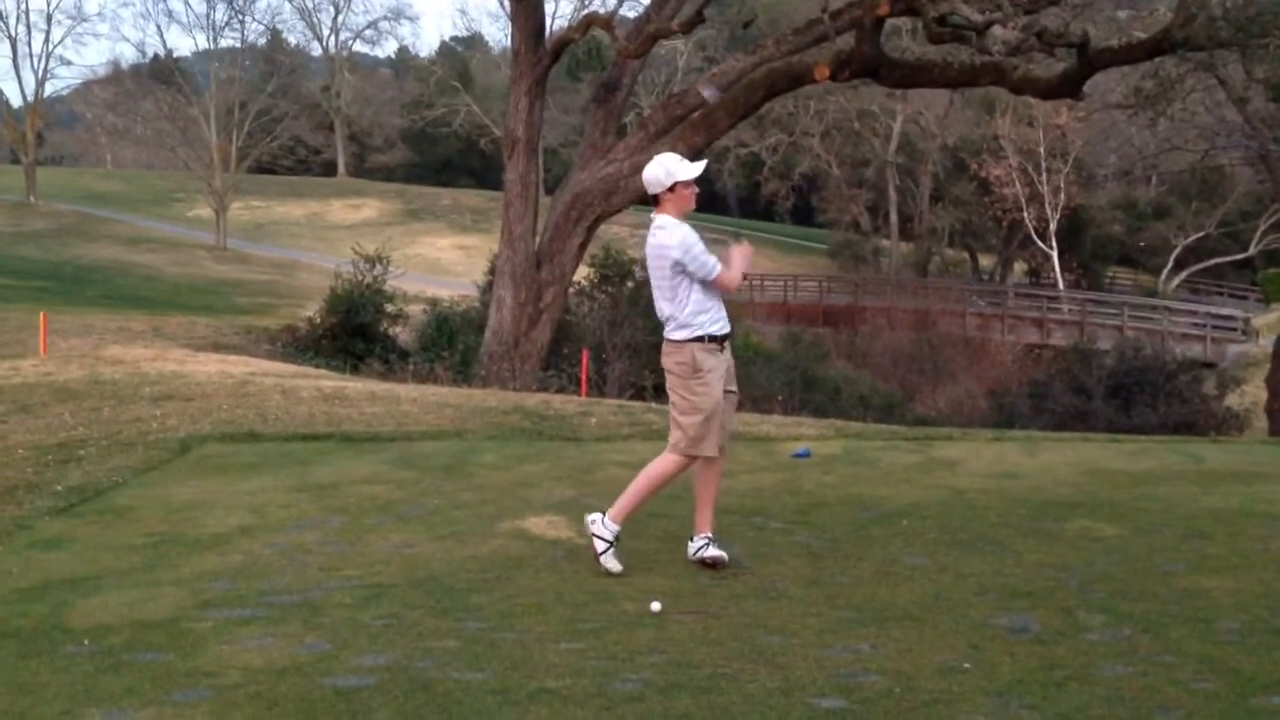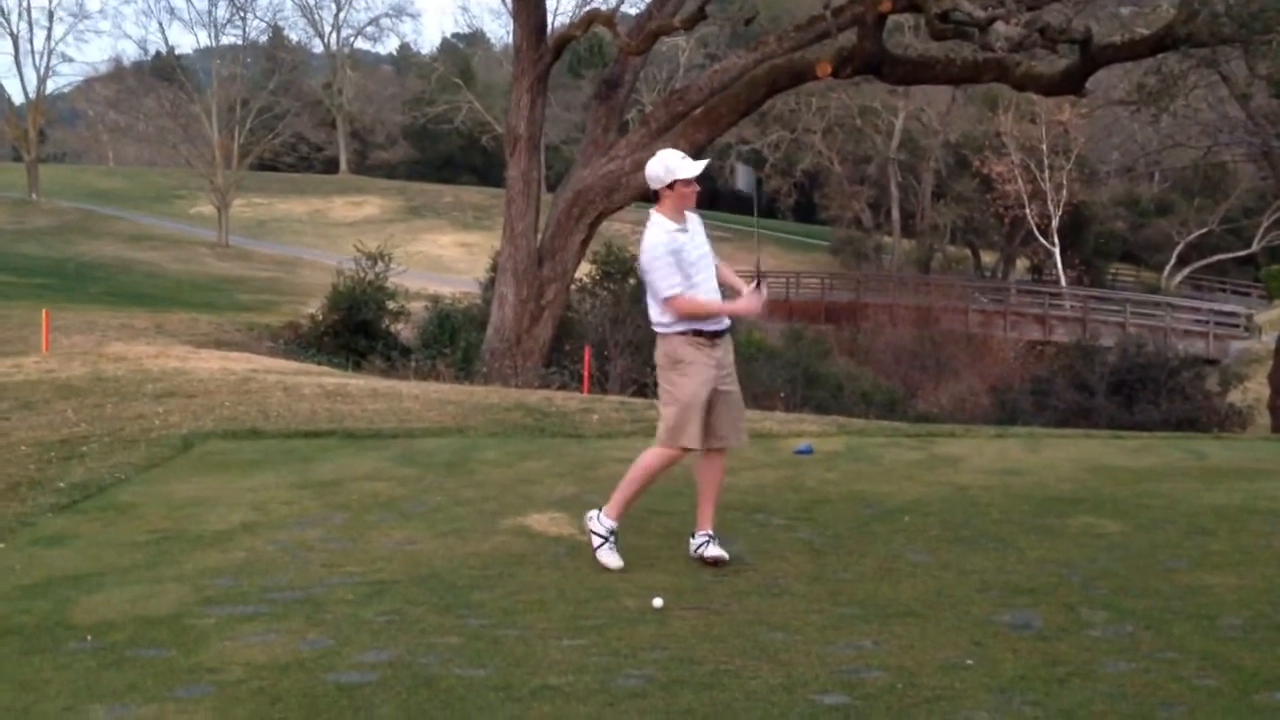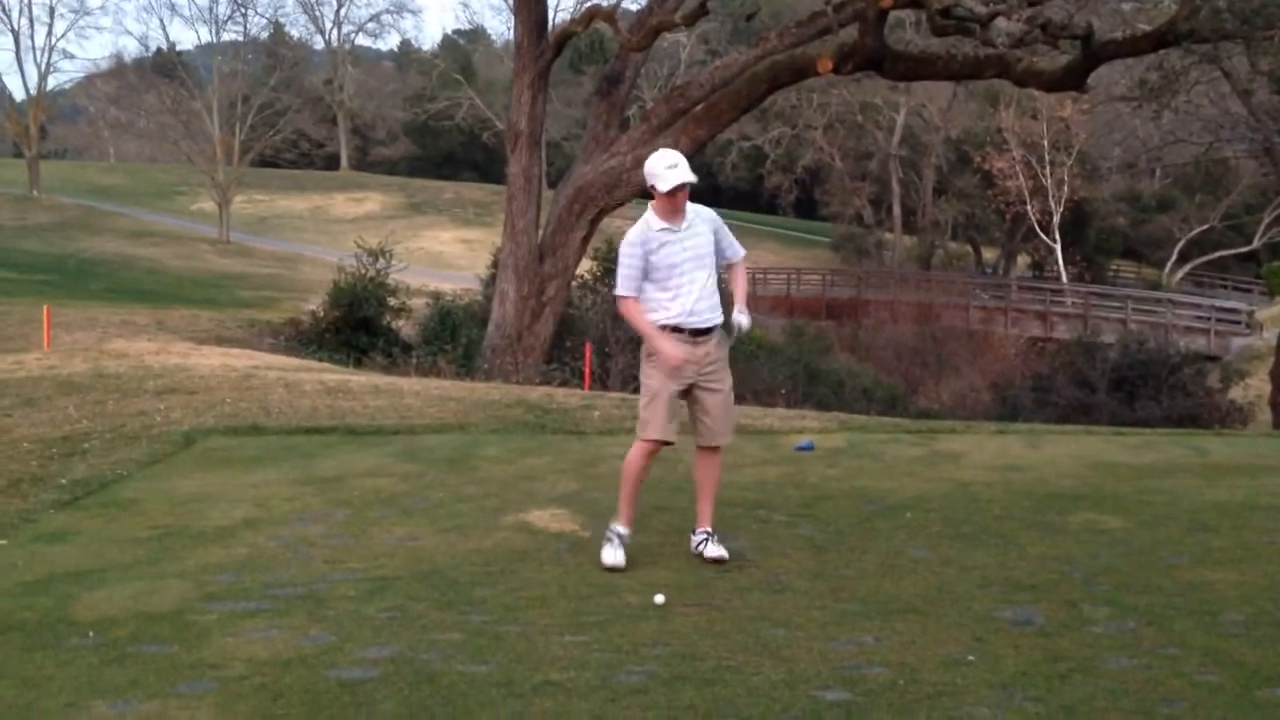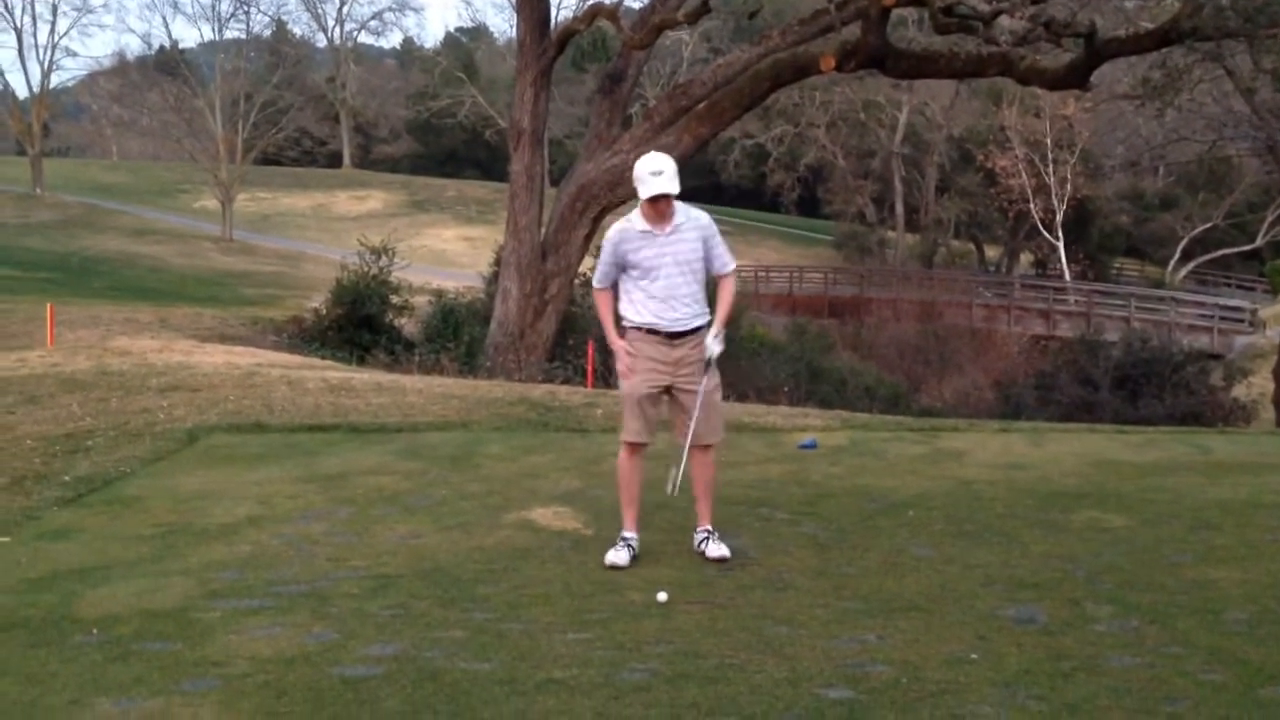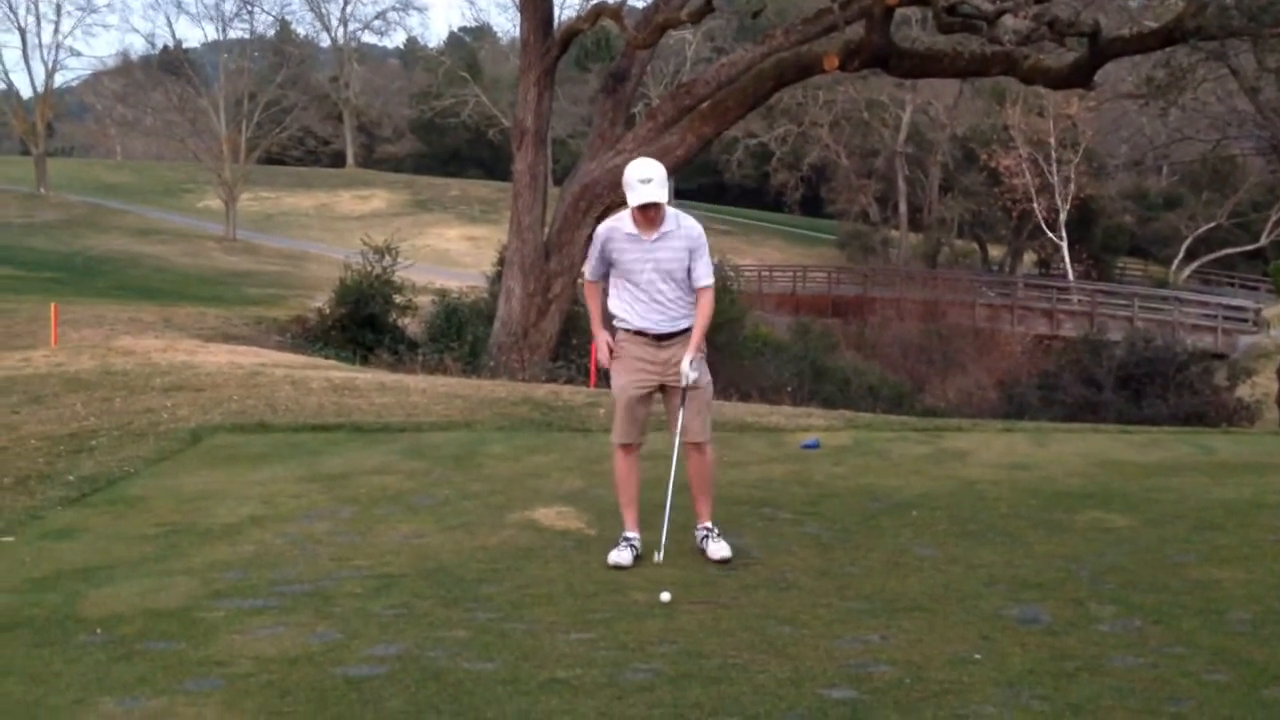
dt=0.2s
person 1, frame 1
left shoulder: (668, 233)
right shoulder: (677, 238)
right elbow: (727, 282)
left wrist: (725, 262)
right wrist: (740, 257)
left hip: (712, 349)
right hip: (694, 353)
left knee: (714, 447)
right knee: (684, 451)
left ankle: (702, 537)
right ankle: (609, 521)
person 1, frame 2
left shoulder: (692, 224)
right shoulder: (658, 241)
right elbow: (679, 305)
left wrist: (741, 285)
right wrist: (736, 308)
left hip: (718, 344)
right hip: (683, 348)
left knee: (717, 444)
right knee: (672, 444)
left ankle: (703, 535)
right ankle: (606, 518)
person 1, frame 3
left shoulder: (707, 219)
right shoulder: (638, 238)
left elbow: (735, 260)
right elbow: (627, 302)
left wrist: (740, 305)
right wrist: (661, 343)
left hip: (711, 343)
right hip: (666, 347)
left knee: (712, 442)
right knee: (650, 441)
left ankle: (703, 532)
right ankle: (619, 528)
person 1, frame 4
left shoulder: (700, 224)
right shoulder: (621, 234)
left elbow: (726, 275)
right elbow: (601, 289)
left wrist: (717, 327)
right wrist: (614, 340)
left hip: (694, 343)
right hip: (644, 345)
left knee: (702, 441)
right knee: (632, 442)
left ankle: (704, 530)
right ankle: (628, 535)
person 1, frame 5
left shoulder: (689, 231)
right shoulder: (609, 232)
left elbow: (705, 293)
right elbow: (592, 280)
left wrist: (694, 349)
right wrist: (599, 332)
left hip: (682, 344)
right hip: (632, 346)
left knee: (697, 439)
right knee: (626, 443)
left ankle: (705, 526)
right ankle: (631, 535)
